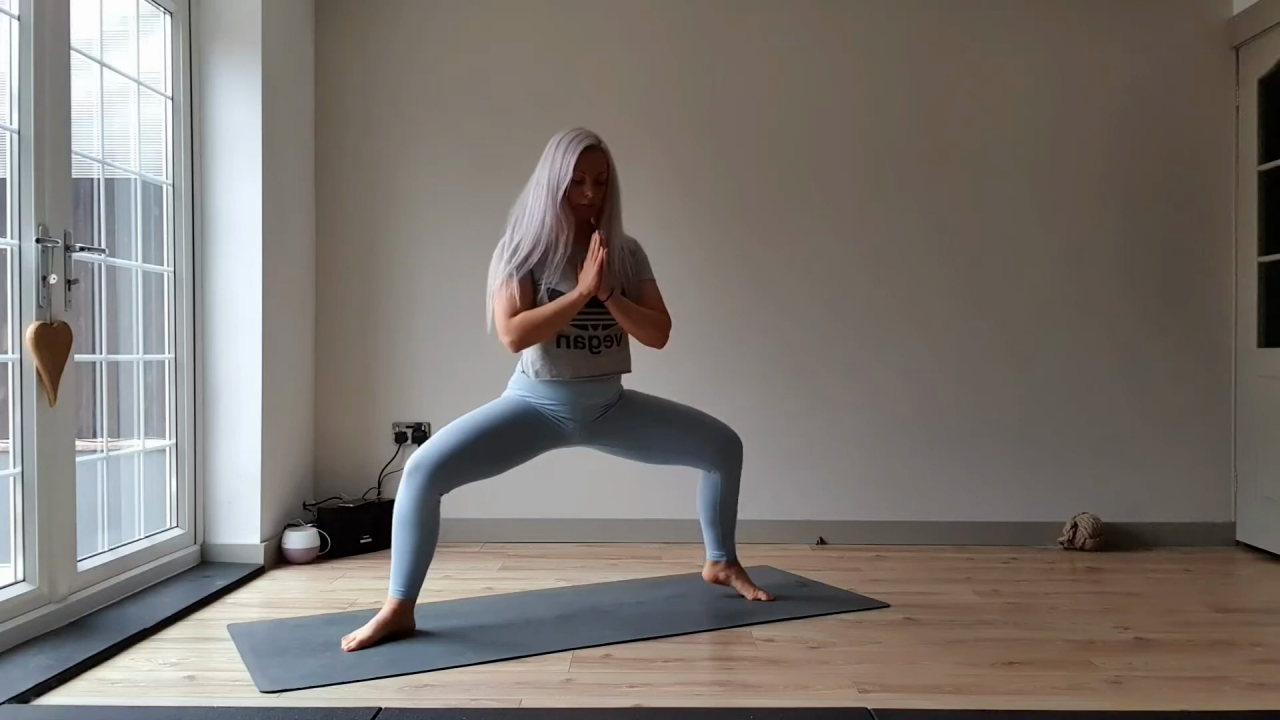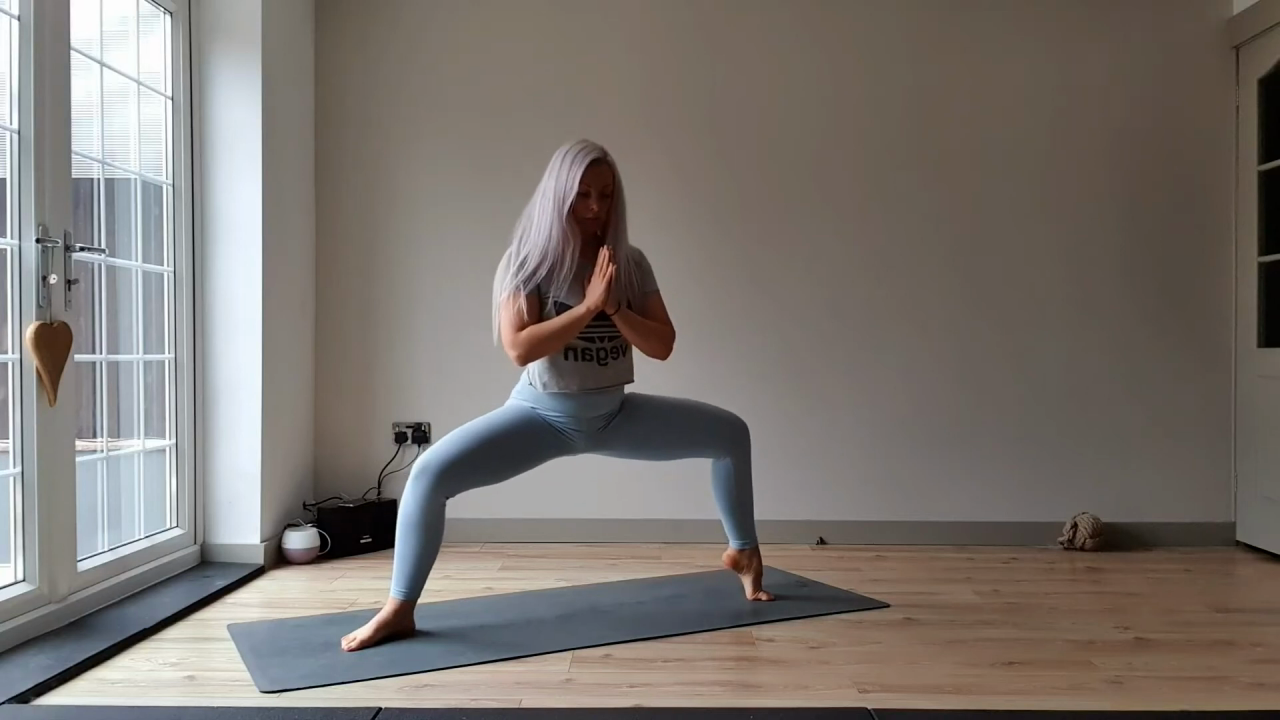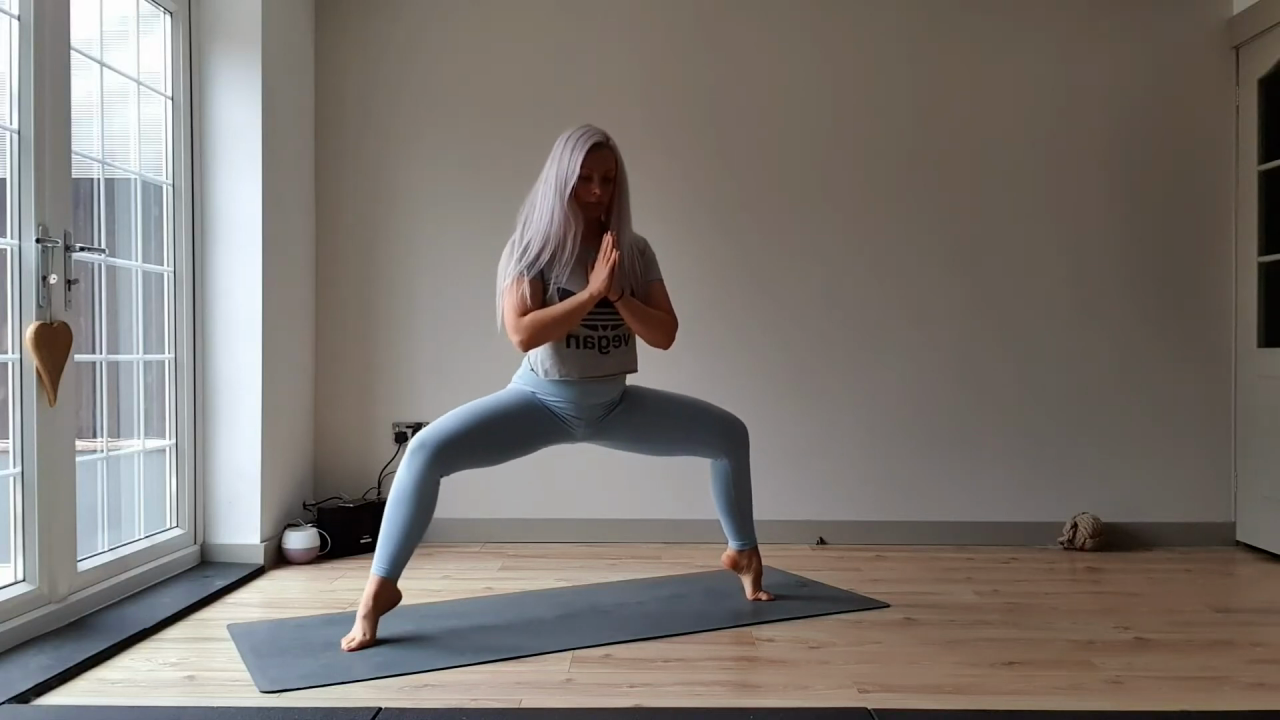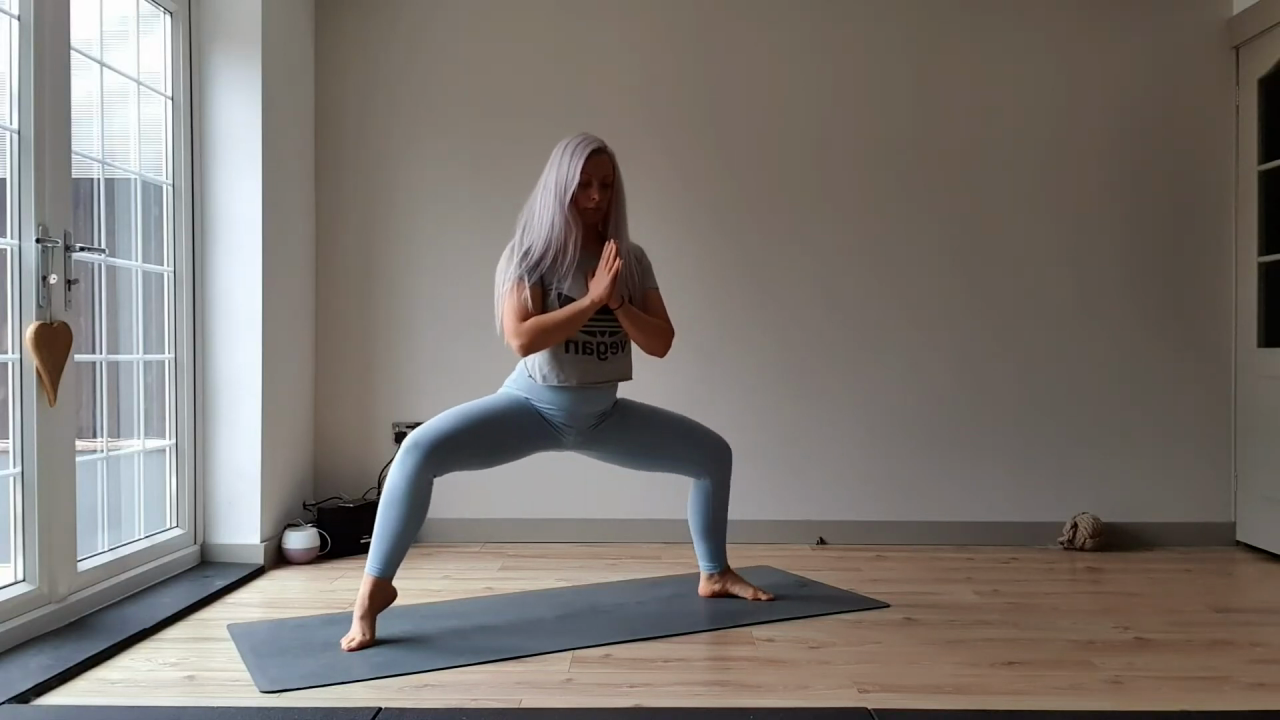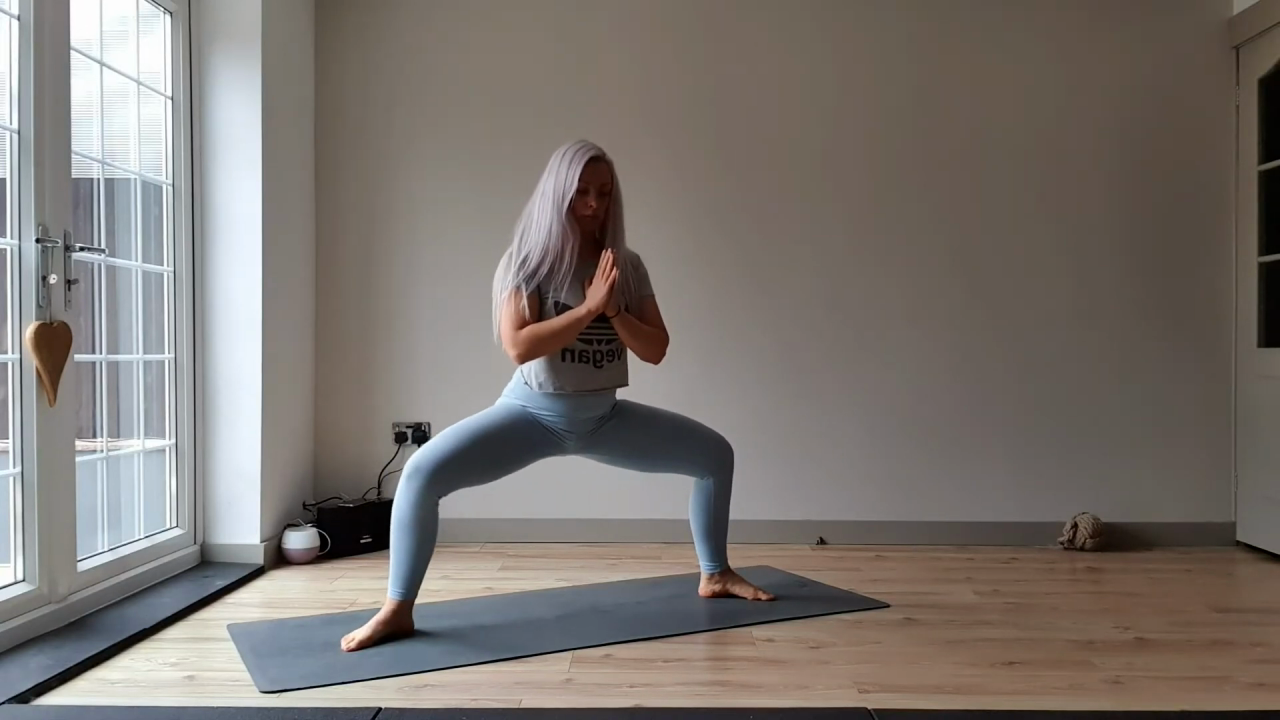
dt=1s
person 1, frame 1
left shoulder: (625, 252)
right shoulder: (524, 248)
left elbow: (659, 334)
right elbow: (512, 334)
left wrist: (608, 295)
right wrist: (580, 291)
left hip: (608, 405)
right hip: (537, 404)
left knee: (724, 445)
right knee: (423, 470)
left ankle: (722, 562)
right ankle: (398, 609)
person 1, frame 2
left shoulder: (630, 263)
right shoulder: (529, 260)
left elbow: (663, 346)
right elbow: (519, 348)
left wrist: (614, 309)
right wrist: (588, 307)
left hip: (614, 412)
right hip: (541, 413)
left knee: (732, 433)
right knee: (430, 472)
left ankle: (743, 552)
right ankle: (399, 609)
person 1, frame 3
left shoulder: (635, 250)
right shoulder: (532, 246)
left elbow: (665, 335)
right elbow: (522, 334)
left wrist: (617, 296)
right wrist: (591, 293)
left hip: (613, 402)
right hip: (542, 399)
left knee: (730, 434)
right knee: (426, 450)
left ankle: (742, 552)
right ankle: (381, 587)
person 1, frame 4
left shoulder: (630, 259)
right shoulder: (530, 252)
left elbow: (661, 343)
right elbow: (521, 338)
left wrist: (617, 302)
right wrist: (592, 299)
left hip: (603, 412)
right hip: (534, 404)
left knee: (714, 454)
right knee: (420, 450)
left ankle: (714, 574)
right ankle: (376, 586)
person 1, frame 5
left shoulder: (626, 266)
right shoulder: (527, 261)
left elbow: (656, 350)
right elbow: (518, 347)
left wrist: (613, 312)
right wrist: (588, 308)
left hip: (603, 416)
right hip: (532, 412)
left knee: (716, 453)
right knee: (424, 470)
left ankle: (714, 574)
right ankle: (398, 608)
